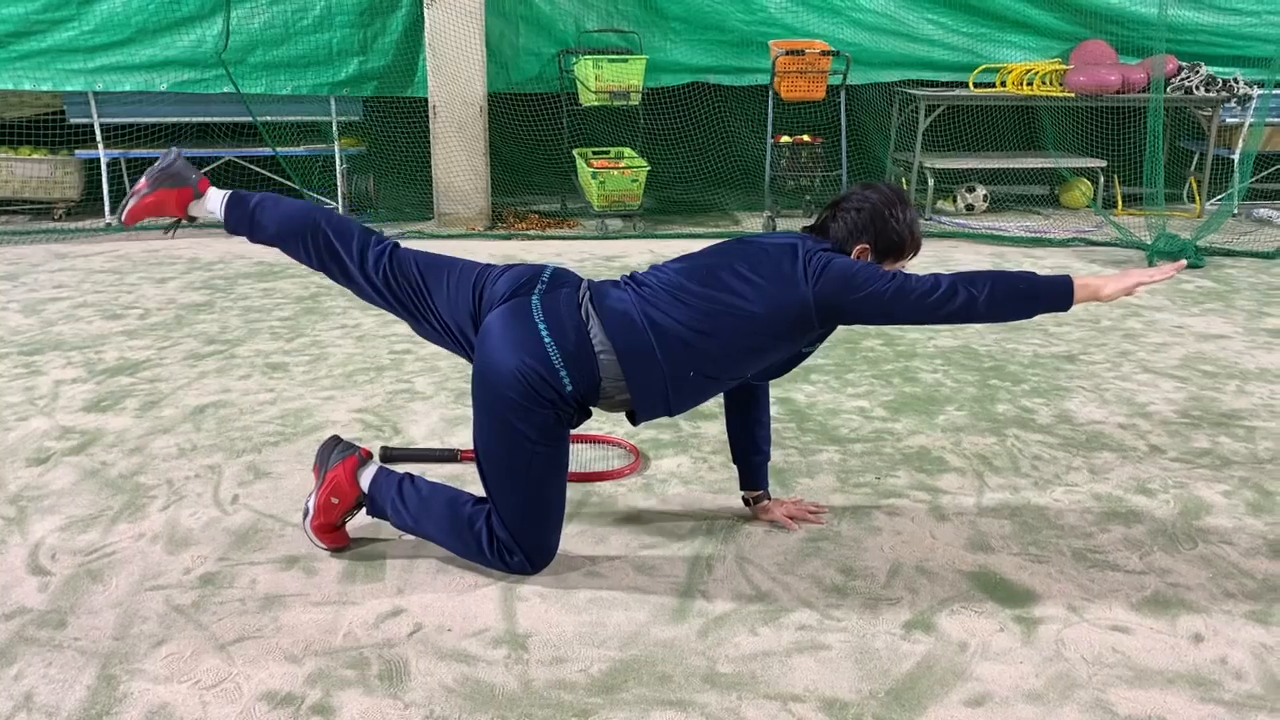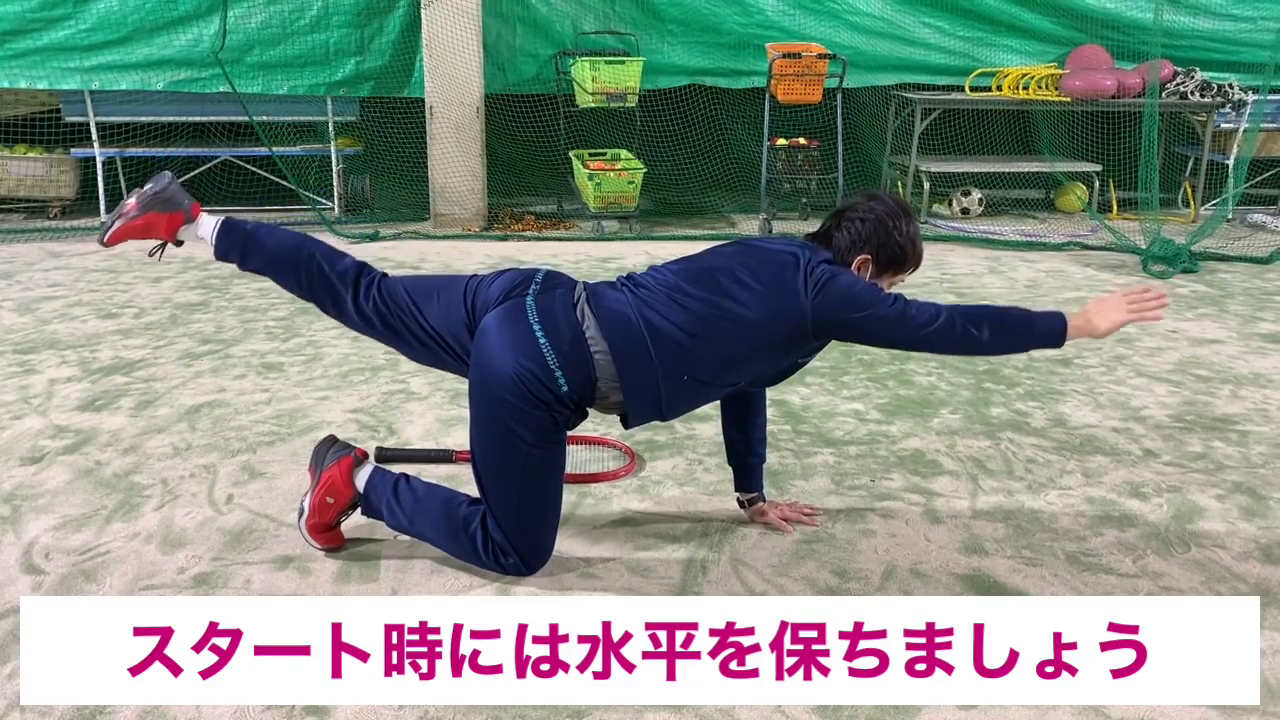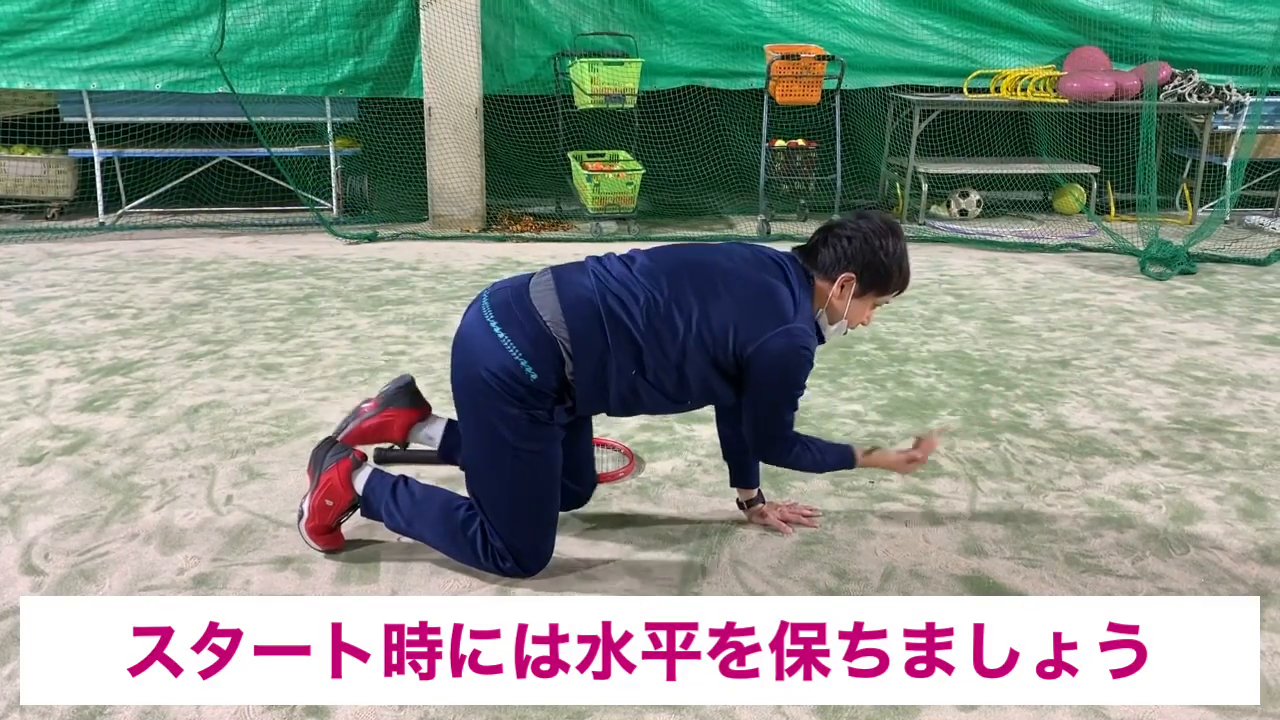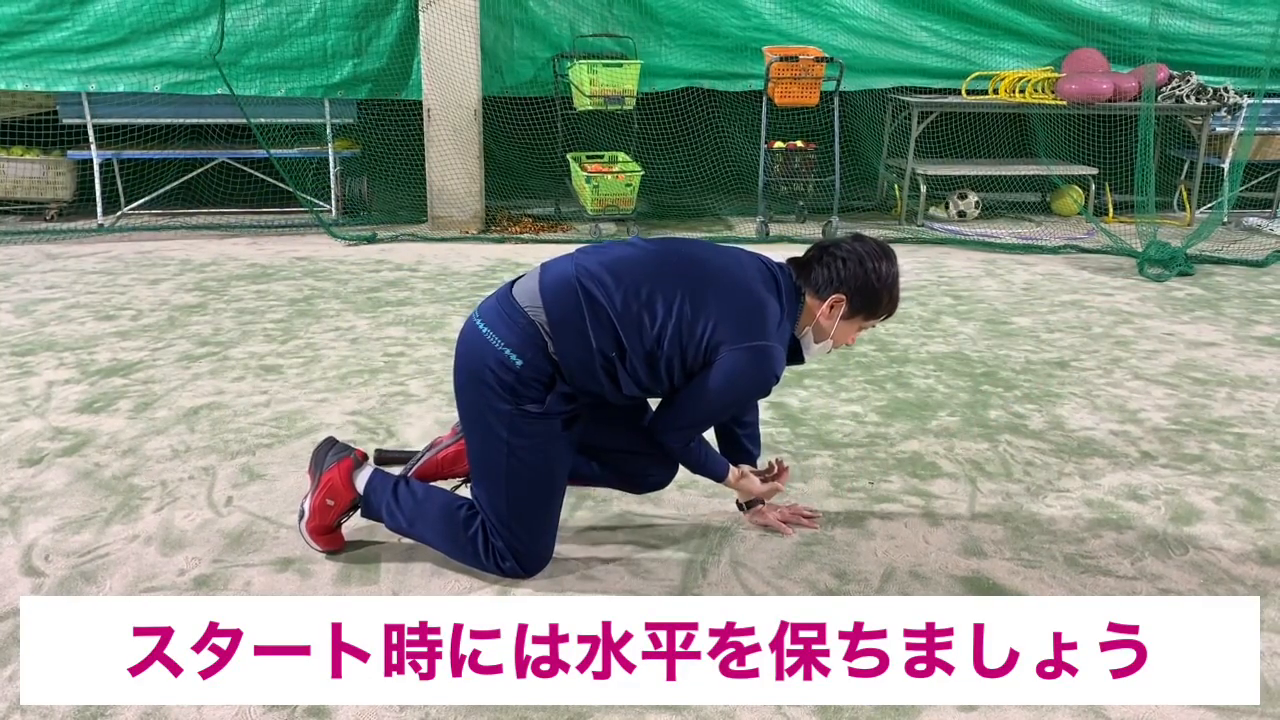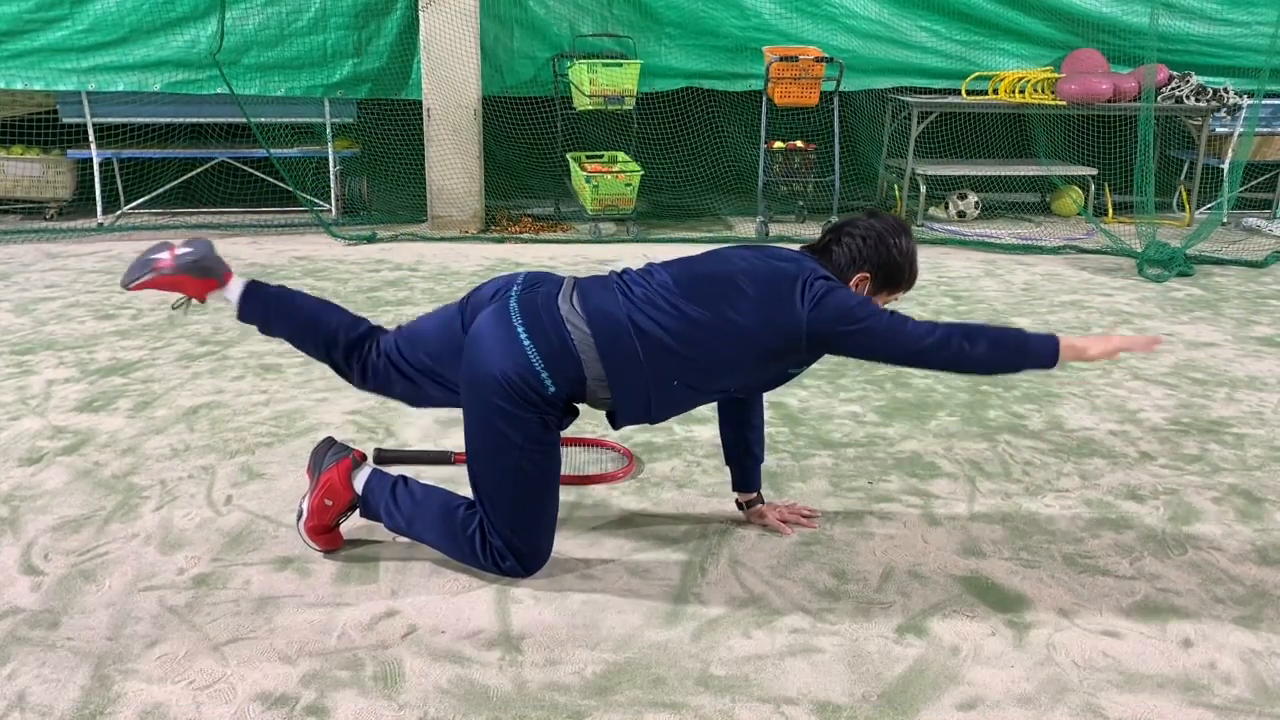
dt=1s
person 1, frame 1
left shoulder: (770, 257)
right shoulder: (824, 282)
left elbow: (744, 380)
right elbow: (959, 296)
left wrist: (760, 495)
right wrist: (1086, 288)
left hip: (524, 302)
right hip: (538, 365)
left knee: (374, 264)
right knee: (519, 546)
left ankle: (198, 195)
right ankle: (360, 478)
person 1, frame 2
left shoulder: (771, 262)
right shoulder: (826, 294)
left elbow: (743, 384)
right elbow: (949, 331)
left wrist: (755, 498)
right wrist: (1076, 324)
left hip: (523, 305)
right hip: (538, 371)
left knee: (362, 295)
right knee: (515, 548)
left ankle: (188, 220)
right ankle: (357, 481)
person 1, frame 3
left shoulder: (766, 270)
right shoulder: (787, 339)
left elbow: (735, 394)
right elbow: (773, 442)
left wrist: (752, 498)
right wrist: (872, 457)
left hip: (512, 316)
right hip: (517, 363)
left knee: (570, 490)
right knee: (517, 553)
left ankle: (416, 422)
right ankle: (355, 481)
person 1, frame 4
left shoulder: (765, 283)
right shoulder: (758, 350)
left elbow: (732, 401)
right elbow: (671, 428)
left wrist: (753, 498)
right wrist: (734, 476)
left hip: (540, 340)
right hip: (513, 359)
left knee: (653, 468)
right knee: (518, 555)
left ankle: (482, 448)
right ankle: (357, 482)
person 1, frame 5
left shoulder: (770, 274)
right shoulder: (820, 306)
left elbow: (739, 384)
right elbow: (946, 347)
left wrist: (751, 499)
right wrist: (1071, 347)
left hip: (520, 306)
right hip: (526, 371)
left knee: (373, 359)
right knee: (512, 549)
left ankle: (216, 283)
right ankle: (356, 482)
